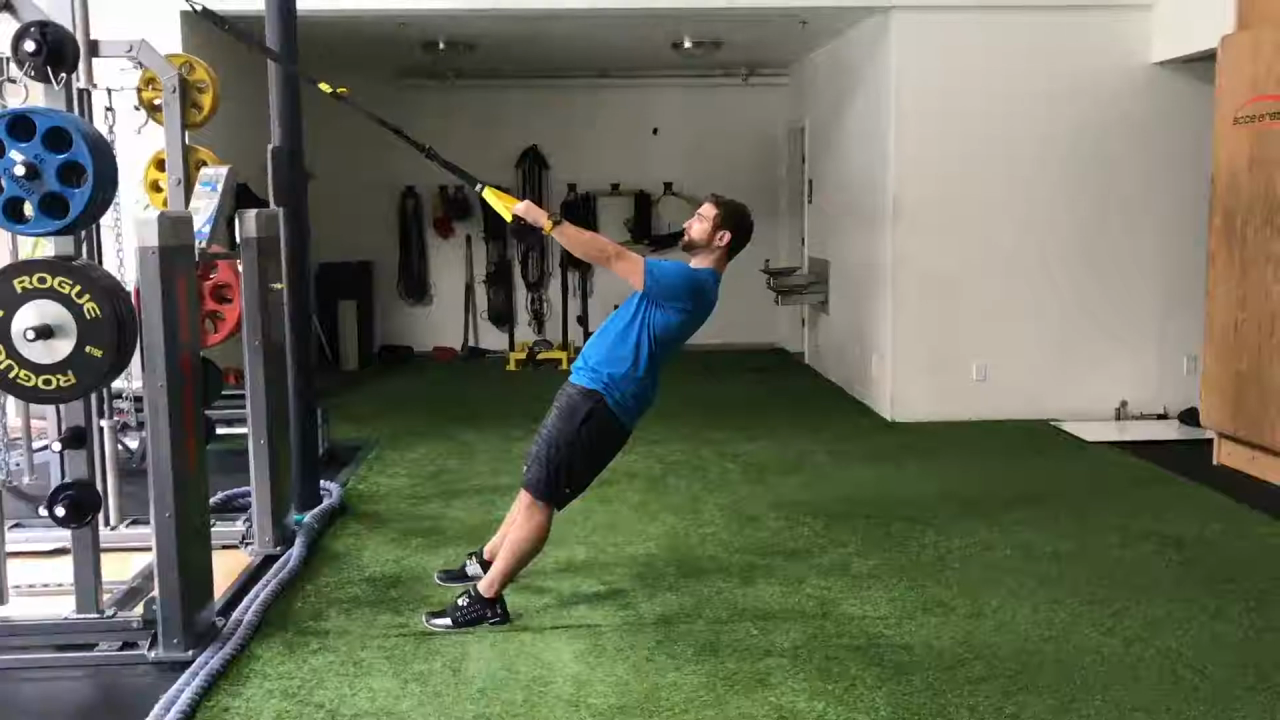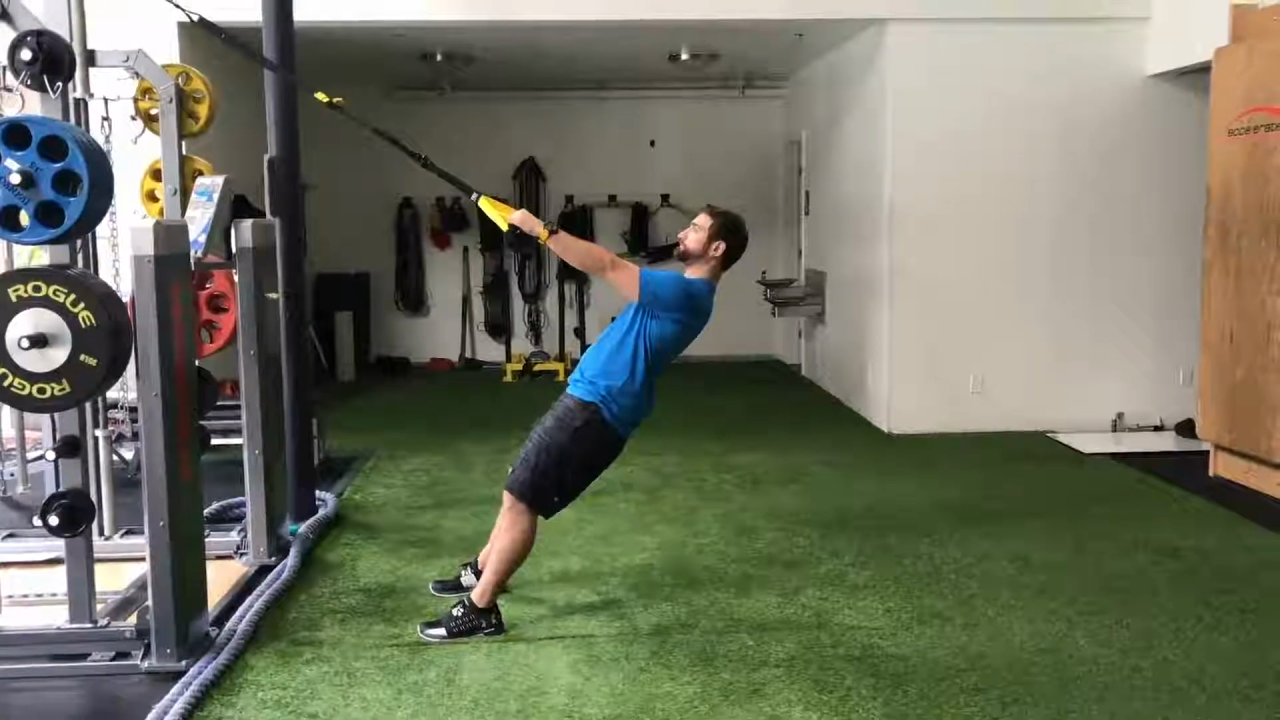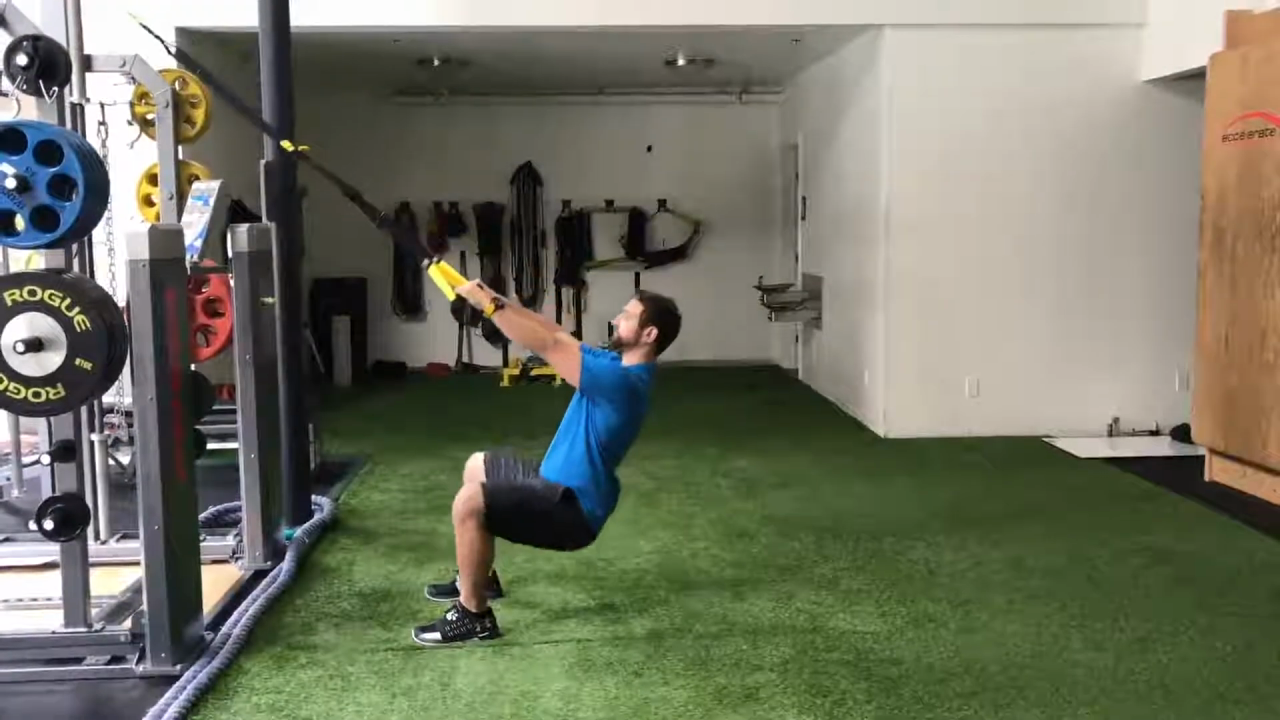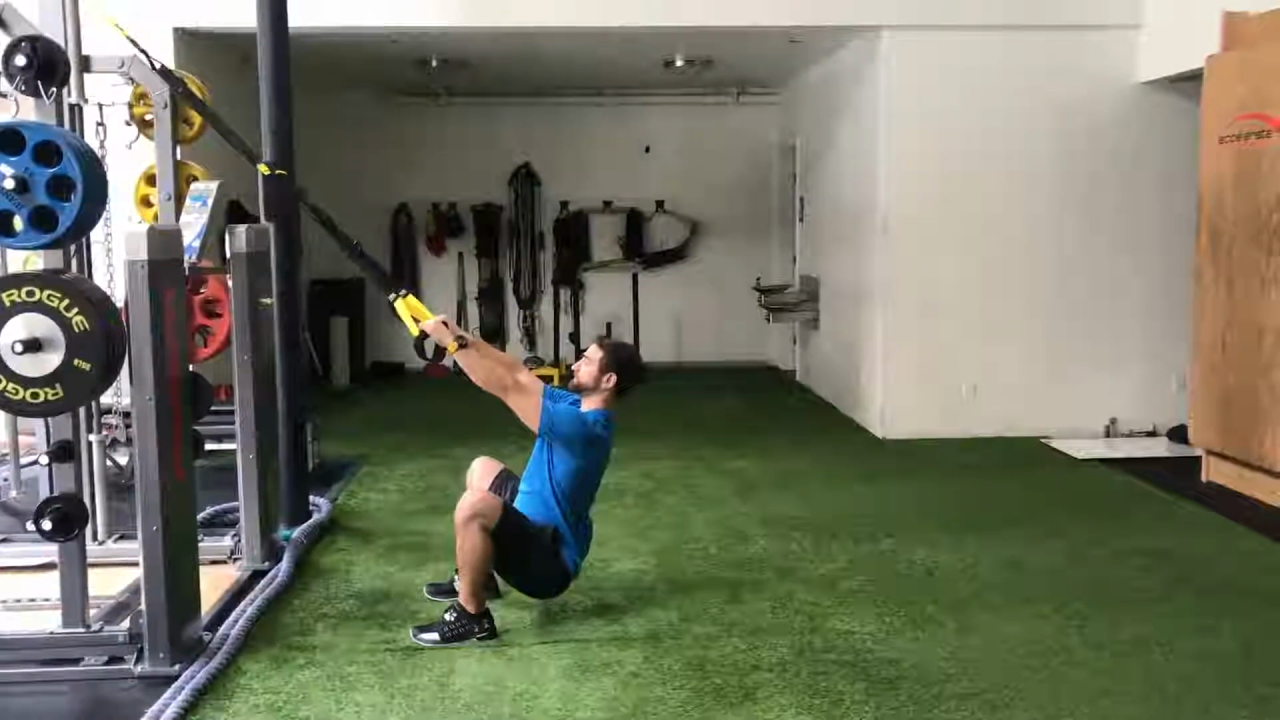
dt=0.7s
person 1, frame 1
left shoulder: (693, 285)
right shoulder: (686, 278)
left elbow: (611, 256)
right elbow: (616, 257)
left wrist: (544, 220)
right wrist: (549, 223)
left hip: (599, 398)
right hip: (593, 389)
left knee: (538, 497)
right knee: (535, 484)
left ankle: (486, 599)
right ankle: (486, 561)
person 1, frame 2
left shoulder: (688, 294)
right shoulder: (681, 289)
left elbow: (607, 266)
right elbow: (612, 266)
left wrist: (542, 231)
right wrist: (546, 232)
left hip: (595, 410)
right hip: (589, 399)
left knee: (521, 500)
right knee: (520, 489)
left ankle: (480, 611)
right ankle: (481, 570)
person 1, frame 3
left shoulder: (626, 382)
right shoulder: (619, 365)
left elbow: (549, 345)
right elbow: (556, 333)
left wrist: (487, 304)
right wrist: (495, 298)
left hip: (572, 510)
right hip: (560, 483)
left knee: (469, 502)
right knee: (478, 466)
left ankle: (473, 615)
right ankle: (479, 577)
person 1, frame 4
left shoulder: (583, 427)
right shoulder: (577, 405)
left elbow: (507, 386)
right elbow: (519, 372)
left wrist: (451, 342)
right wrist: (461, 336)
left hip: (549, 562)
right hip: (542, 530)
left knee: (474, 508)
right knee: (482, 470)
left ankle: (472, 616)
right ankle: (476, 578)
